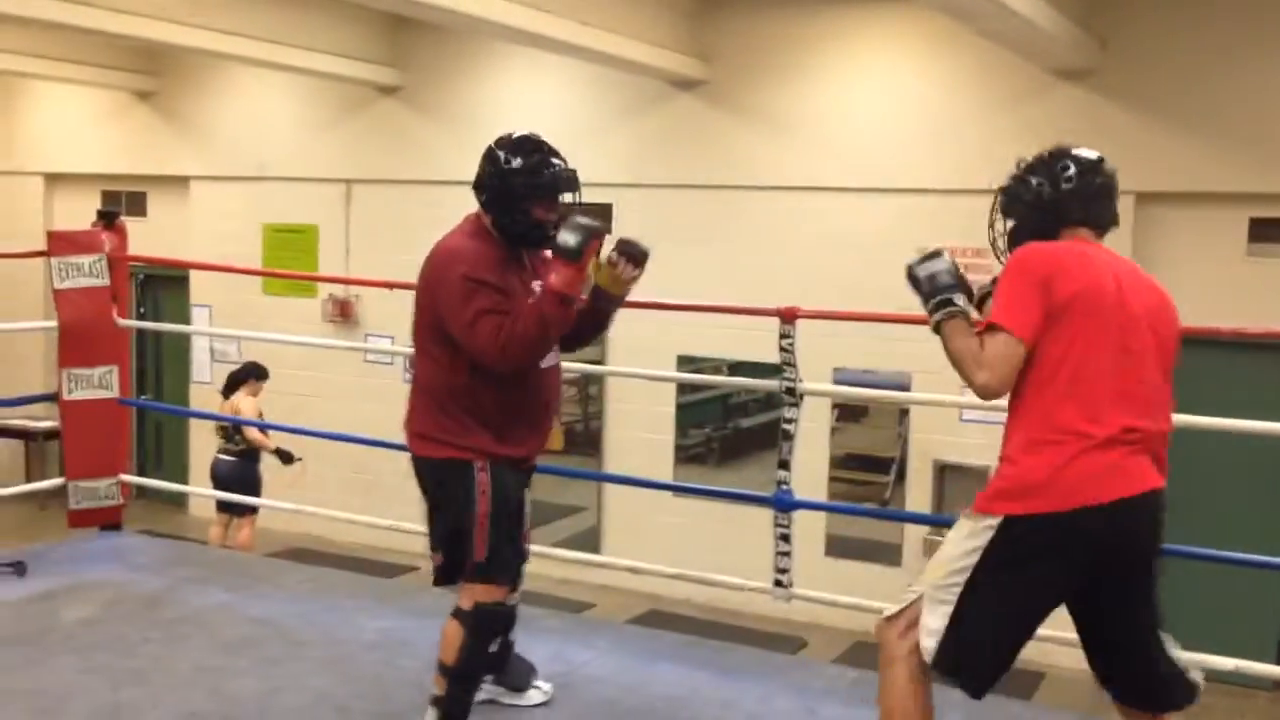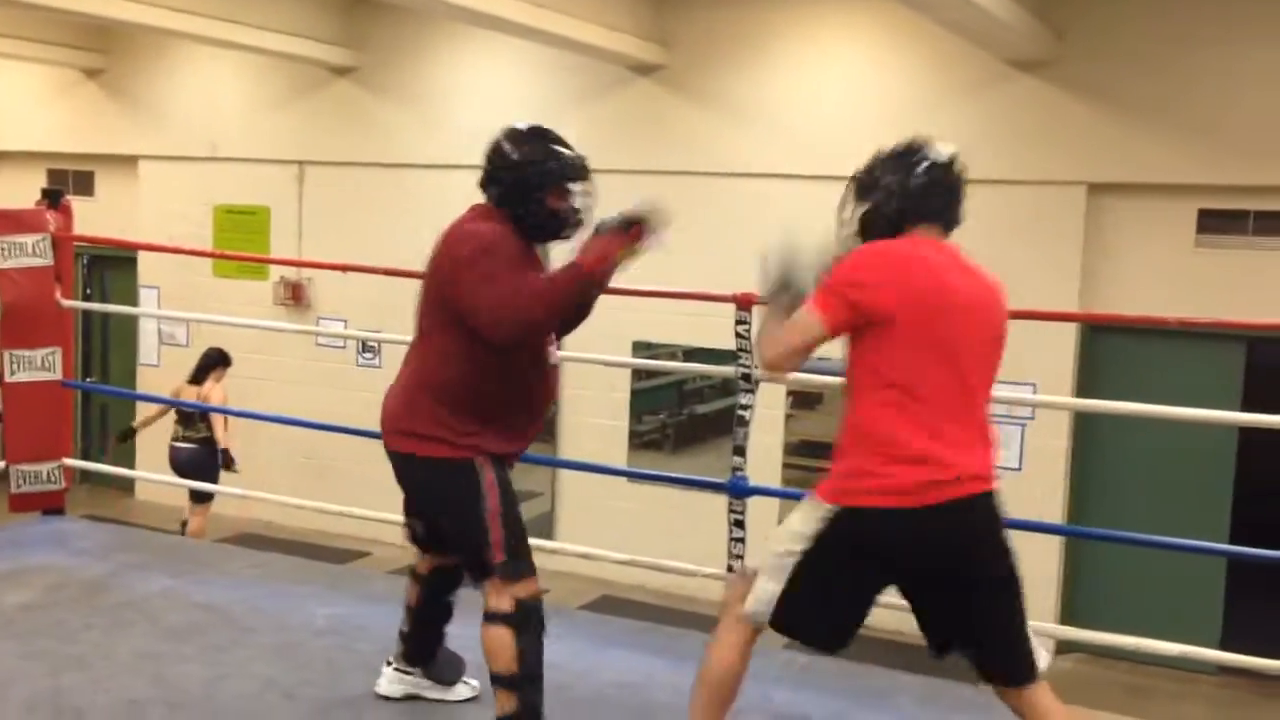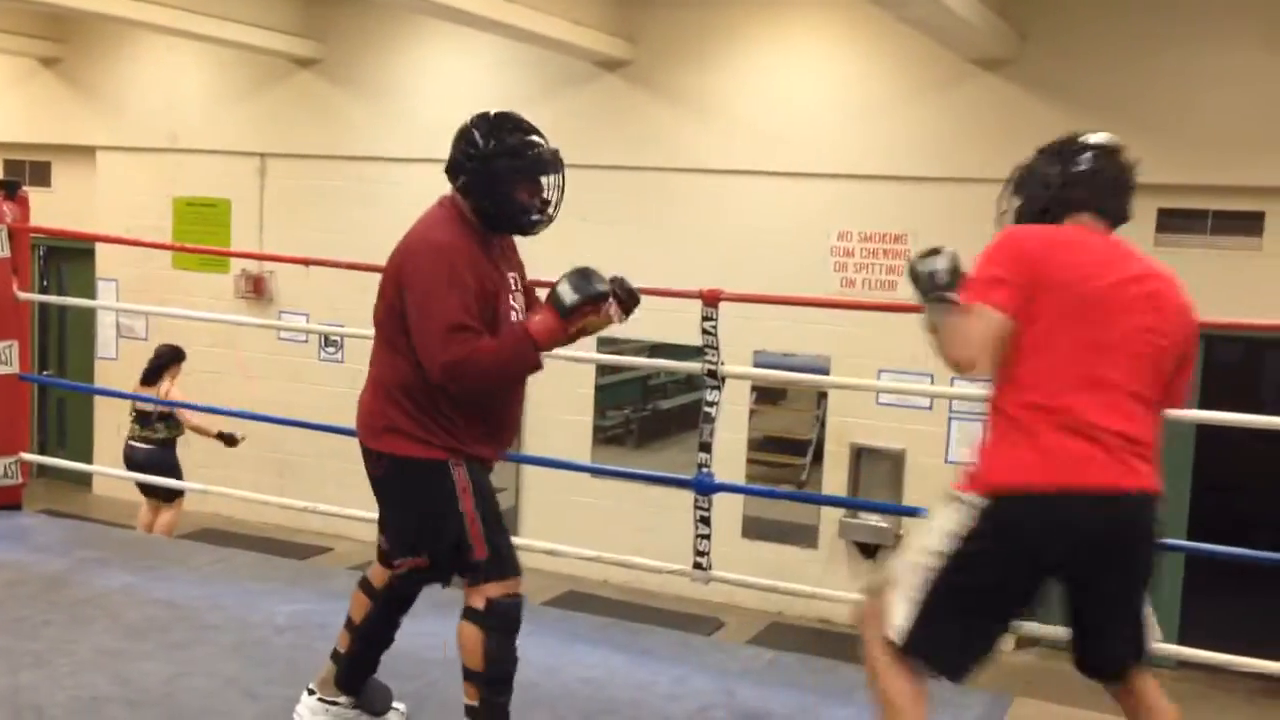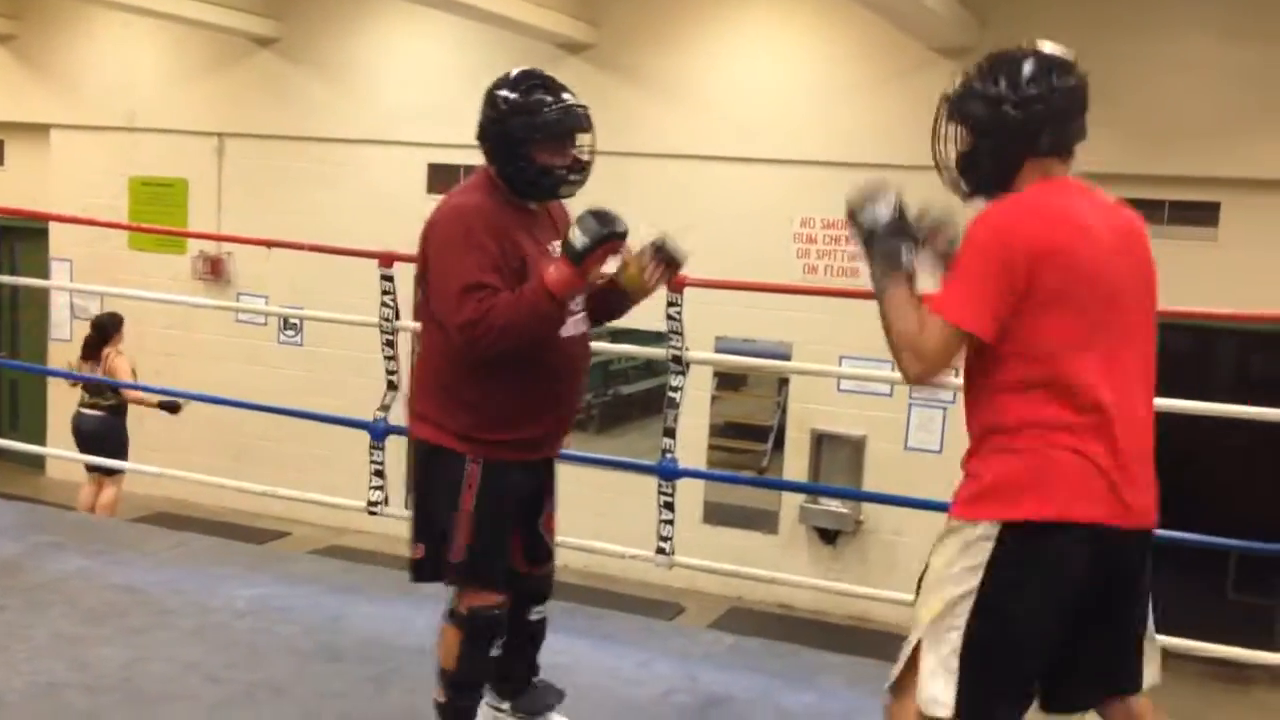
dt=0.7s
person 1, frame 1
left shoulder: (527, 252)
right shoulder: (462, 260)
left elbow: (566, 336)
right elbow: (508, 350)
left wrist: (607, 291)
right wrist: (567, 276)
left hip: (503, 447)
right hip: (463, 451)
left knee: (503, 570)
right knee: (484, 590)
left ankle: (495, 668)
person 1, frame 2
left shoulder: (511, 240)
right shoulder: (478, 243)
left elbow: (547, 319)
right elbow: (519, 318)
left wrist: (595, 270)
right wrist: (597, 254)
left hip: (453, 434)
right hip: (448, 441)
left knee: (449, 550)
right knee: (514, 587)
left ankle: (413, 664)
person 1, frame 3
left shoulder: (491, 235)
right shoulder: (439, 248)
left elbow: (504, 329)
right elbow: (457, 363)
left wrist: (584, 313)
right wrist: (552, 322)
left hip: (423, 442)
right hip: (424, 445)
left knee: (401, 566)
right knee: (496, 586)
person 1, frame 4
left shoulder: (548, 208)
right shoulder: (467, 218)
left elbow: (559, 313)
right elbow: (481, 328)
left wrist: (624, 285)
right wrist: (568, 272)
left hip: (531, 440)
right hip: (467, 441)
left knee: (530, 575)
right knee: (483, 592)
person 2, frame 1
left shoulder: (1037, 263)
right shoulder: (1154, 295)
left elbow: (989, 378)
left wrist: (946, 306)
left hip: (1041, 506)
right hip: (1134, 505)
left knee: (902, 636)
person 2, frame 2
left shoulder: (875, 262)
right shoulder: (987, 292)
left elbow: (777, 357)
left wrist: (780, 305)
left hip: (867, 502)
right hip: (966, 503)
left knee: (741, 610)
person 2, frame 3
left shoulder: (1024, 249)
right shoulder: (1170, 294)
left elbow: (969, 354)
right elbow: (1150, 405)
left wrist: (937, 295)
left hip: (1021, 494)
right hip: (1124, 505)
left knee: (884, 626)
person 2, frame 4
left shoulder: (1007, 226)
right shoulder: (1127, 228)
left elbow: (920, 359)
left wrist: (888, 254)
left hip: (1026, 513)
right hip: (1123, 508)
person 3, frame 1
left shoulder: (227, 401)
right shoulder: (247, 402)
right elbow: (251, 434)
right wrist: (277, 450)
left hip: (220, 465)
right hip: (241, 468)
left knee: (221, 519)
right knee: (245, 522)
person 3, frame 2
left shoulder: (184, 387)
right shoulder: (216, 390)
left elbow: (159, 411)
right elbow: (217, 423)
left wrist: (132, 429)
right wrist: (225, 451)
left hip: (177, 452)
right hip: (200, 455)
right knee: (200, 509)
left ankle: (188, 526)
person 3, frame 3
left shoulder: (141, 386)
right shoulder: (170, 391)
right elbow: (191, 422)
right wrist: (221, 435)
left hip: (132, 452)
right hip: (158, 455)
left knee: (152, 502)
right knee: (172, 505)
person 3, frame 4
left shoulder: (86, 355)
right shoulder: (117, 359)
left elbow: (74, 380)
right elbow: (130, 394)
right wrist: (162, 403)
left hip: (82, 421)
right hip: (107, 424)
left knee: (93, 479)
right knee: (112, 482)
